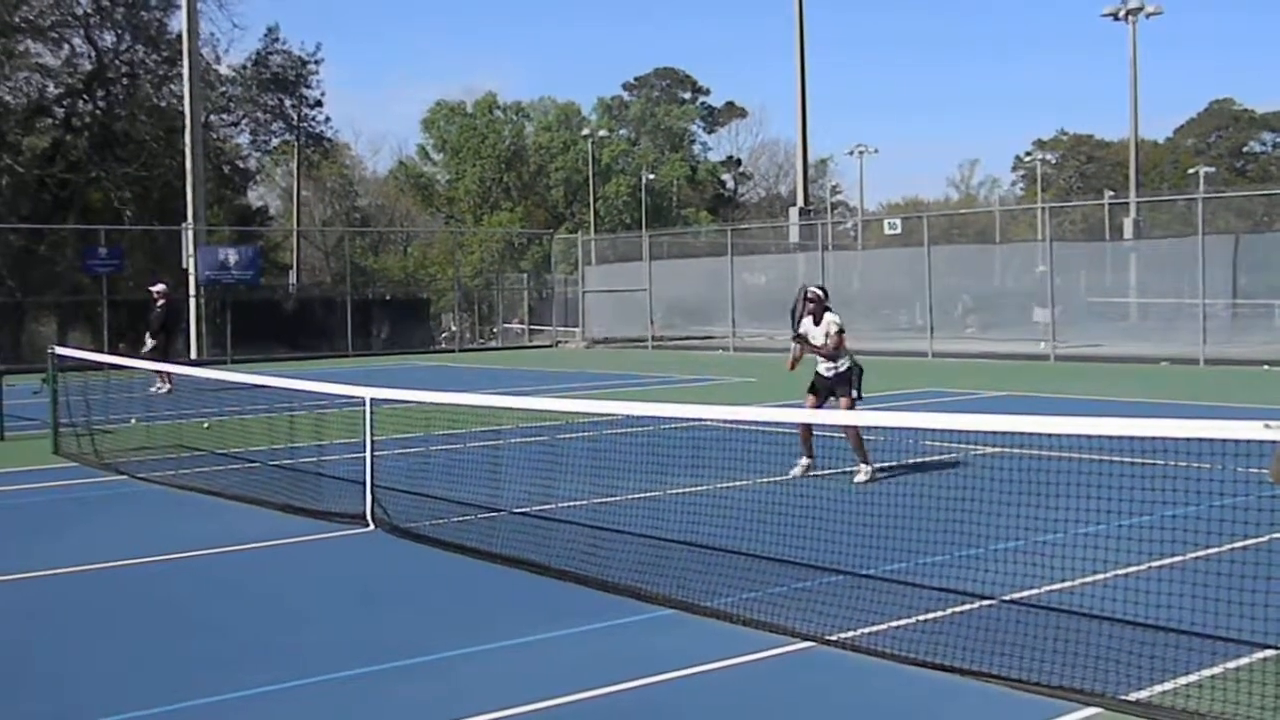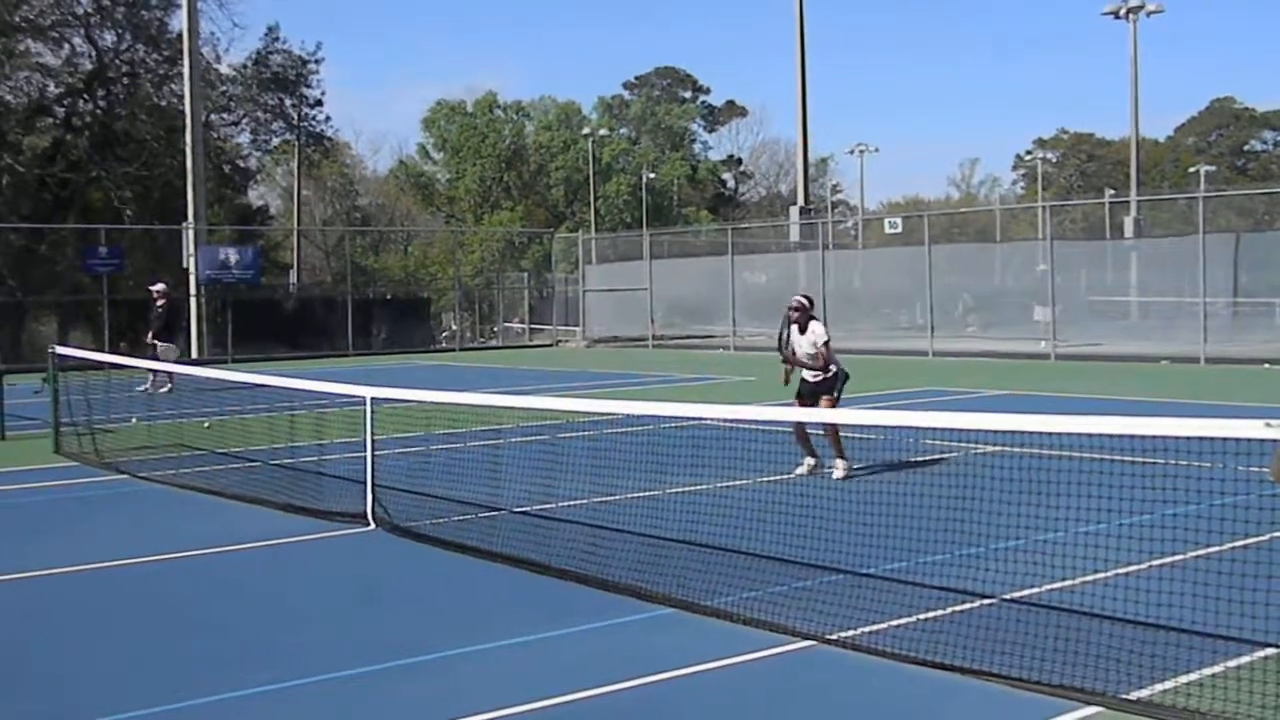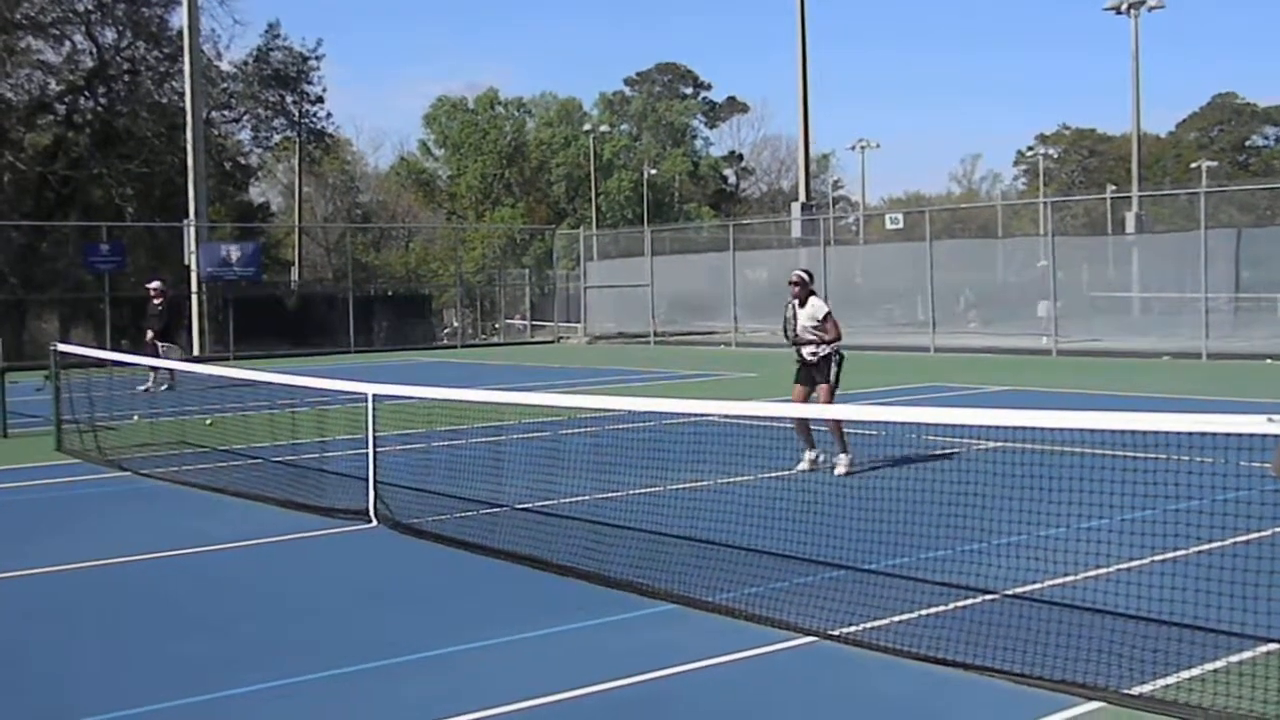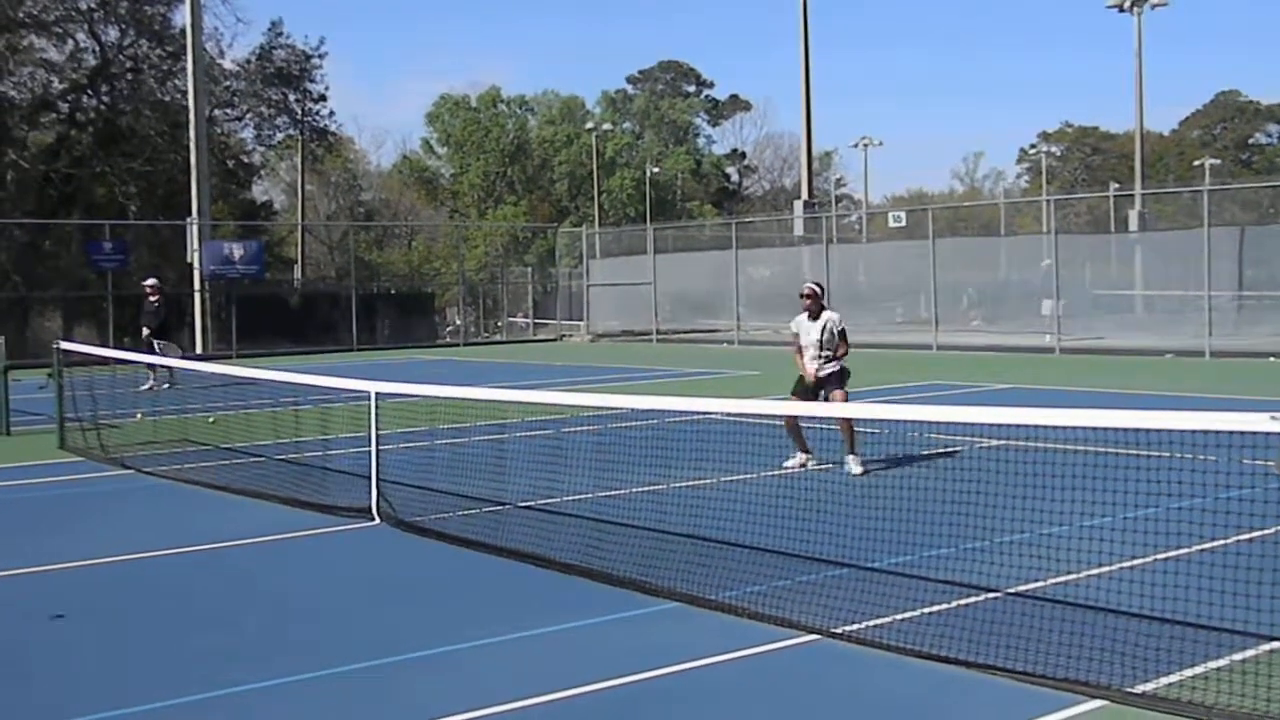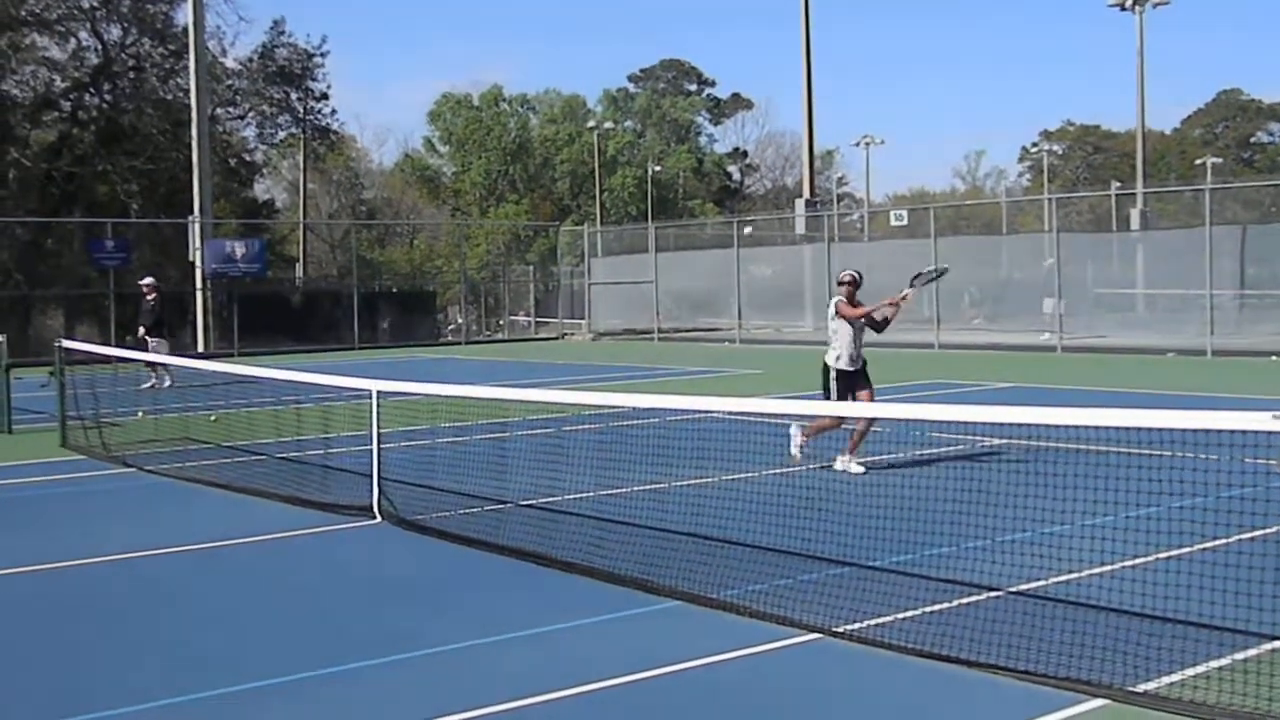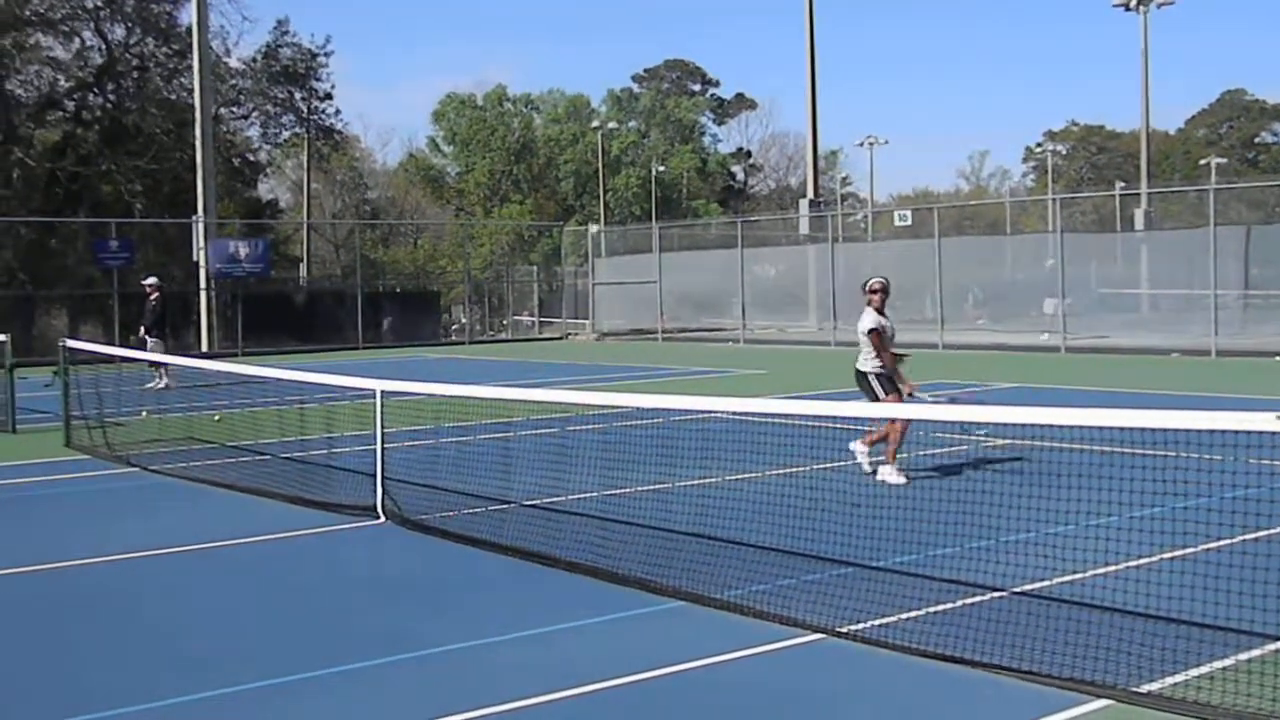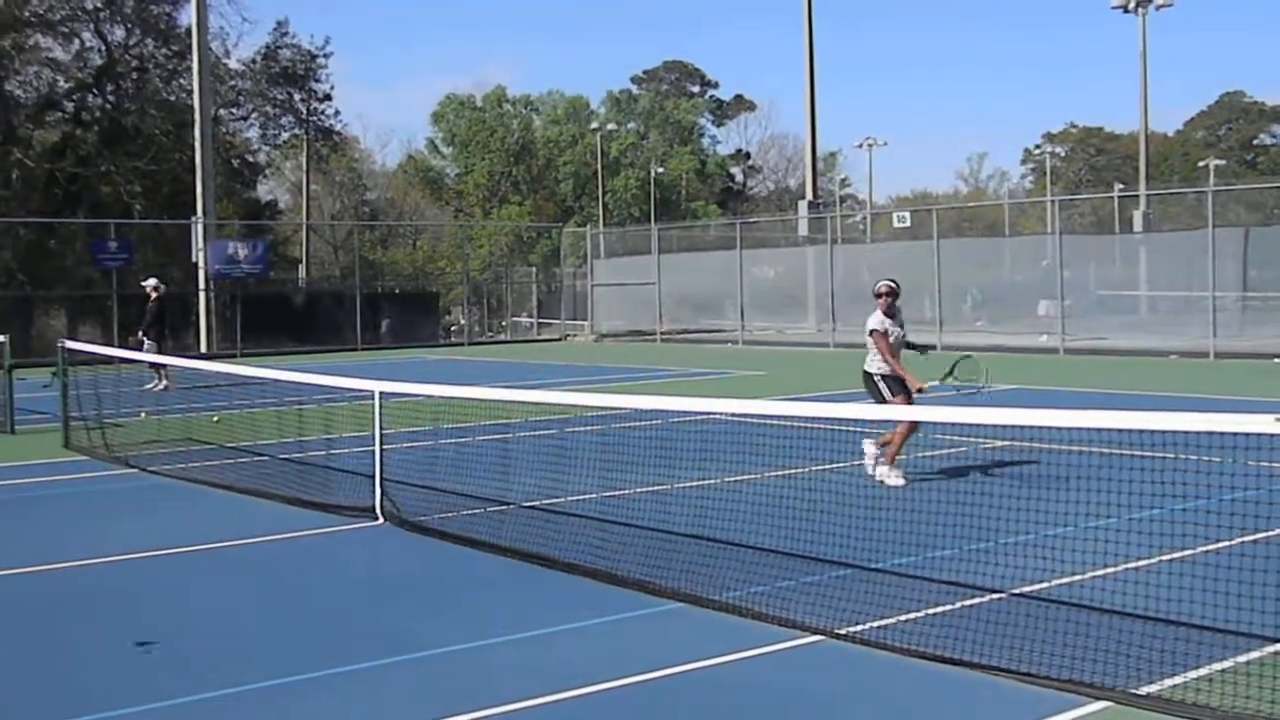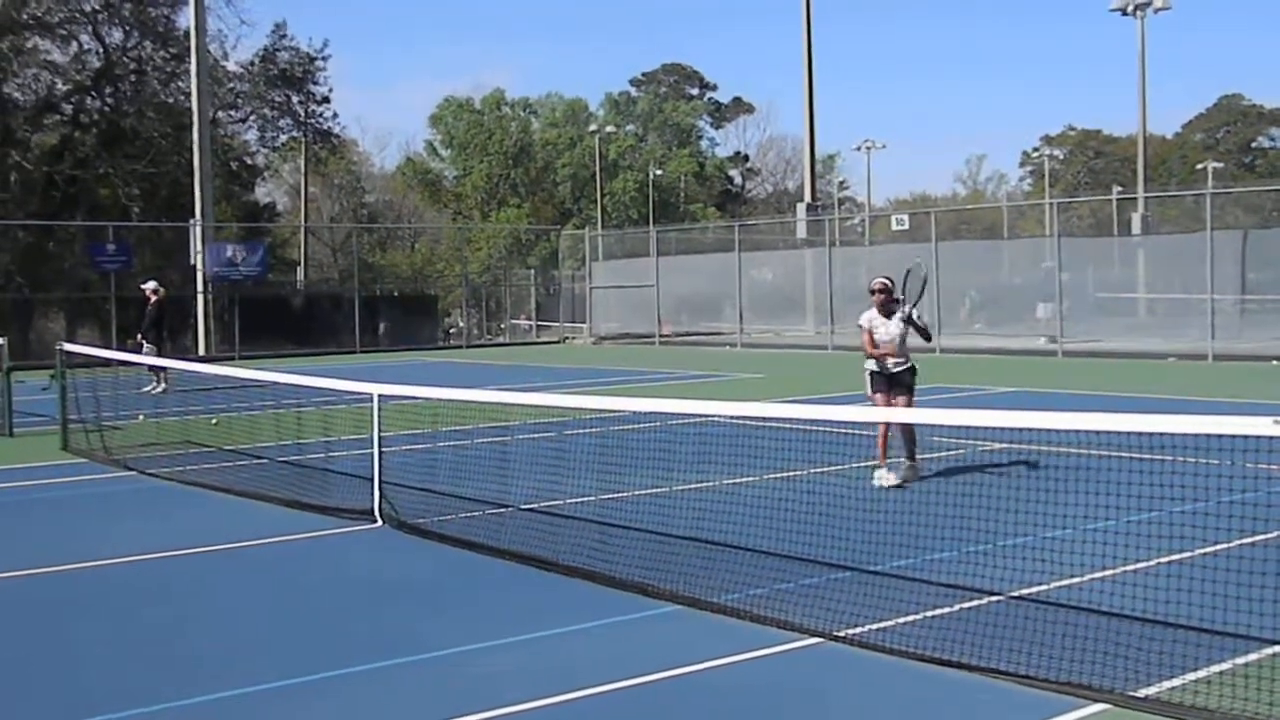
dt=0.3s
person 1, frame 1
left shoulder: (832, 321)
right shoulder: (805, 322)
left elbow: (832, 354)
right elbow: (800, 347)
left wrist: (808, 344)
right wrist: (794, 359)
left hip: (844, 372)
right hip: (822, 374)
left knee: (846, 421)
left ankle: (865, 466)
right ankle: (807, 460)
person 1, frame 2
left shoulder: (818, 330)
right shoulder: (792, 329)
left elbow: (824, 365)
right elbow: (792, 355)
left wrist: (798, 363)
right wrist: (788, 371)
left hip: (830, 377)
right hip: (808, 380)
right knee: (797, 421)
left ankle: (840, 461)
right ankle: (811, 459)
person 1, frame 3
left shoulder: (818, 306)
right shoulder: (792, 306)
left elbow: (836, 335)
left wrist: (811, 341)
right wrist: (797, 342)
left hip: (826, 359)
right hip: (806, 360)
left ankle: (843, 455)
right ankle: (812, 453)
person 1, frame 4
left shoulder: (833, 319)
right shoulder: (798, 321)
left elbow: (844, 349)
right elbow: (797, 353)
left wrist: (830, 359)
right wrist: (806, 371)
left hip: (832, 374)
right hip: (808, 376)
right knee: (789, 418)
left ankle: (851, 457)
right ankle: (803, 454)
person 1, frame 5
left shoulder: (858, 304)
right shoulder: (838, 303)
left elbow: (878, 328)
right elbow: (855, 314)
left wrist: (890, 313)
right wrist: (887, 303)
left hip: (857, 367)
right hip: (836, 368)
left knee: (868, 415)
right knee: (835, 421)
left ankle: (846, 458)
right ankle: (802, 433)
person 1, frame 6
left shoulder: (879, 314)
right shoulder: (871, 321)
right elbow: (884, 357)
left wrist: (893, 355)
right wrist: (904, 383)
left hip: (883, 373)
right hip: (870, 374)
left knee: (895, 422)
right knee: (901, 419)
left ankle: (862, 444)
right ankle: (888, 468)
person 1, frame 7
left shoulder: (896, 312)
right shoulder: (876, 323)
right elbow: (887, 358)
left wrist: (914, 346)
right wrist: (911, 380)
left hip: (893, 376)
right hip: (878, 376)
left knee: (912, 424)
right knee: (908, 421)
left ankle: (874, 446)
right ankle: (885, 468)
person 1, frame 8
left shoulder: (904, 310)
right shoulder: (867, 318)
left elbow: (927, 338)
right elbow: (869, 351)
left wrist: (913, 323)
right wrist: (885, 351)
left hip: (903, 371)
right hip: (878, 372)
left ankle: (911, 463)
right ankle: (881, 470)
